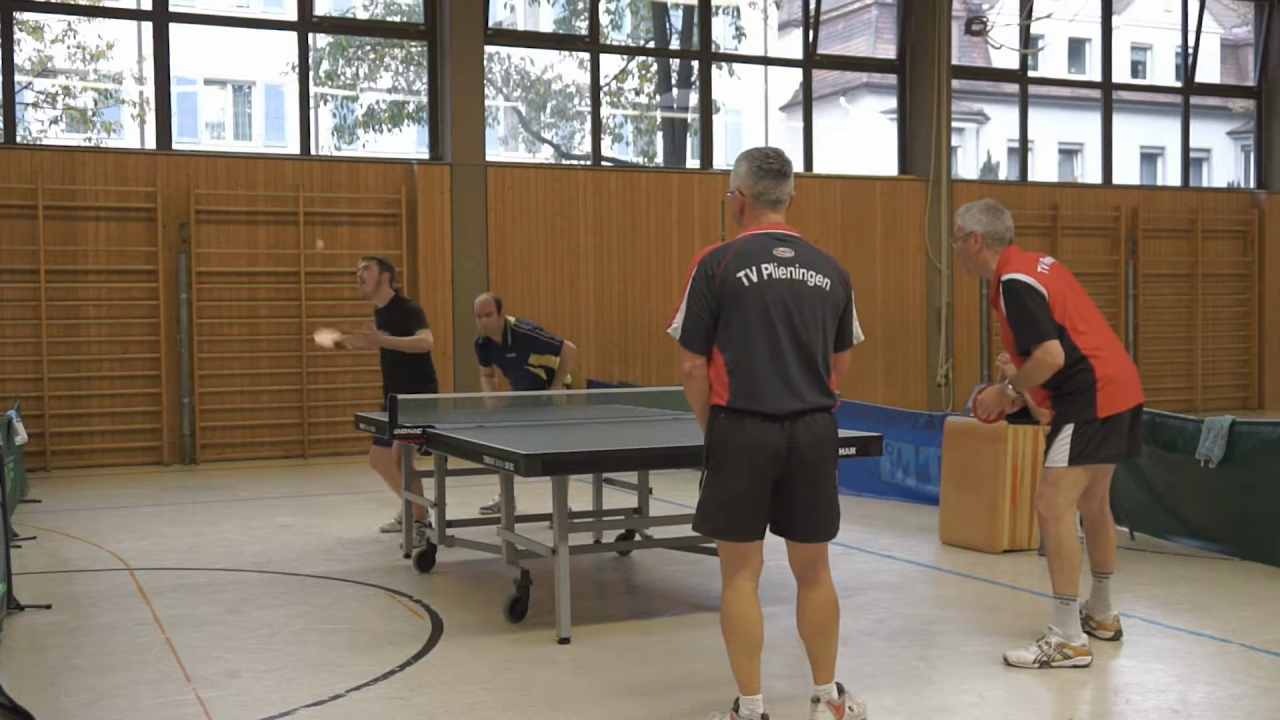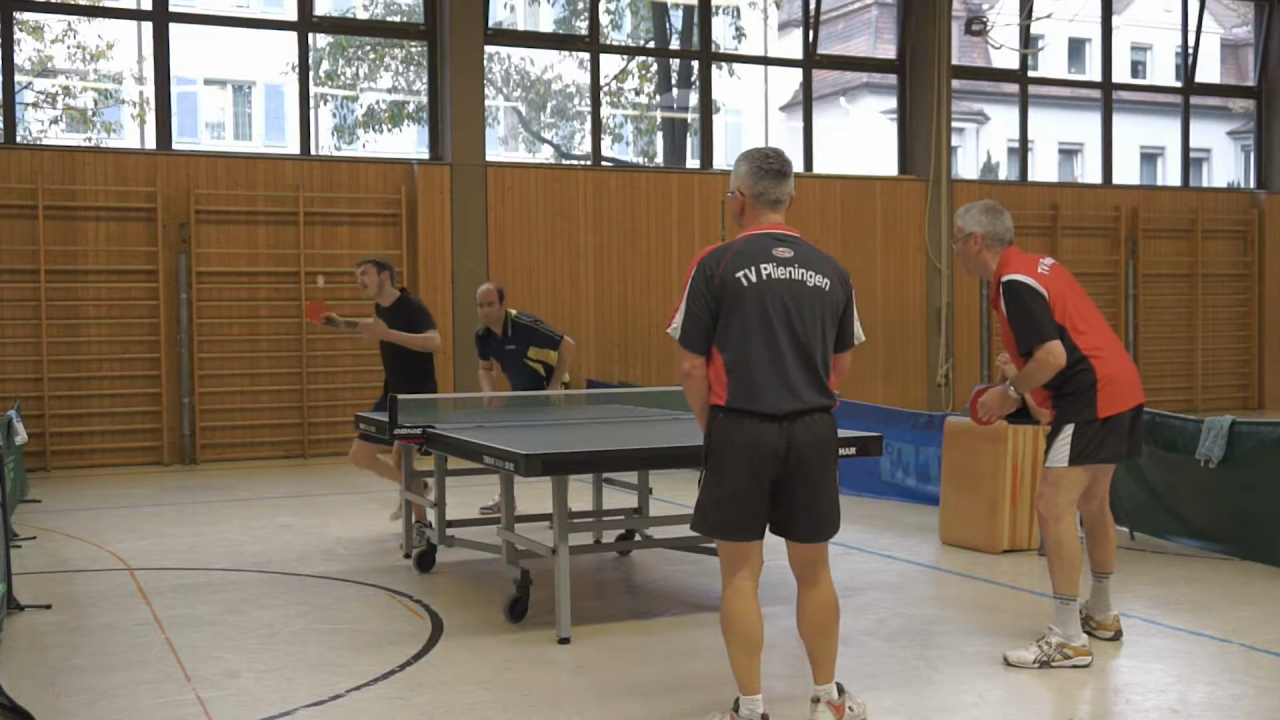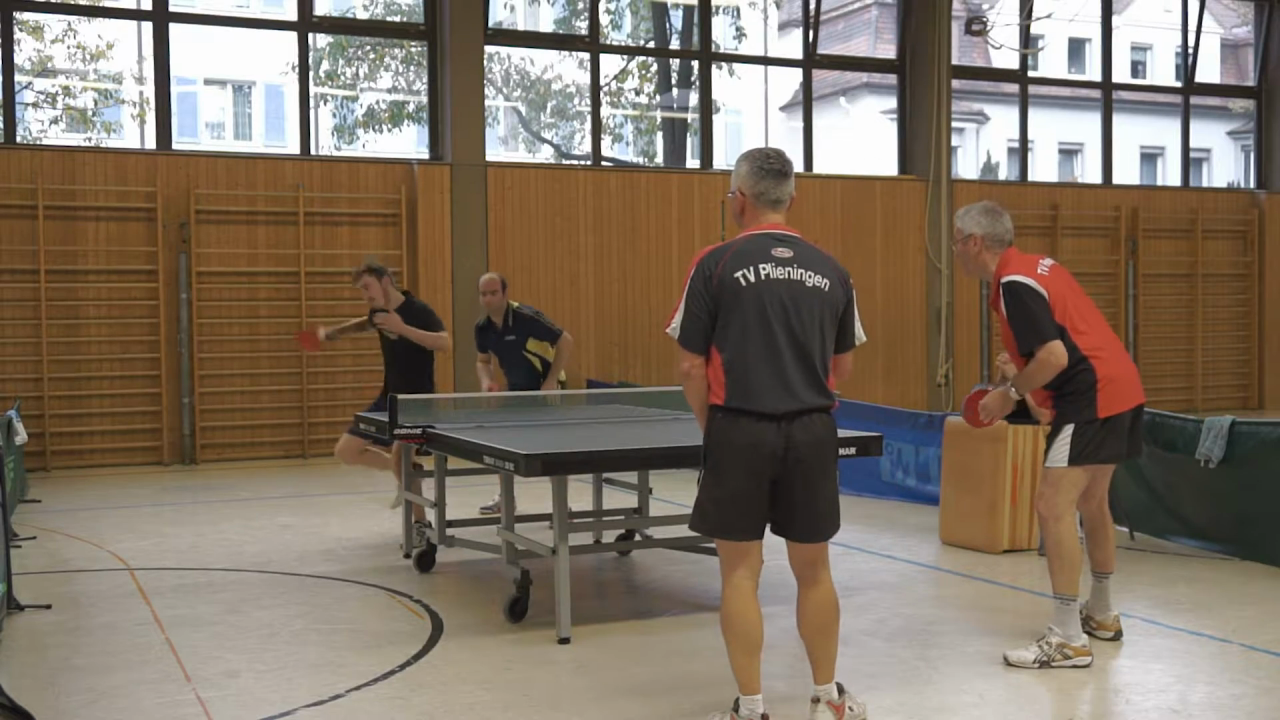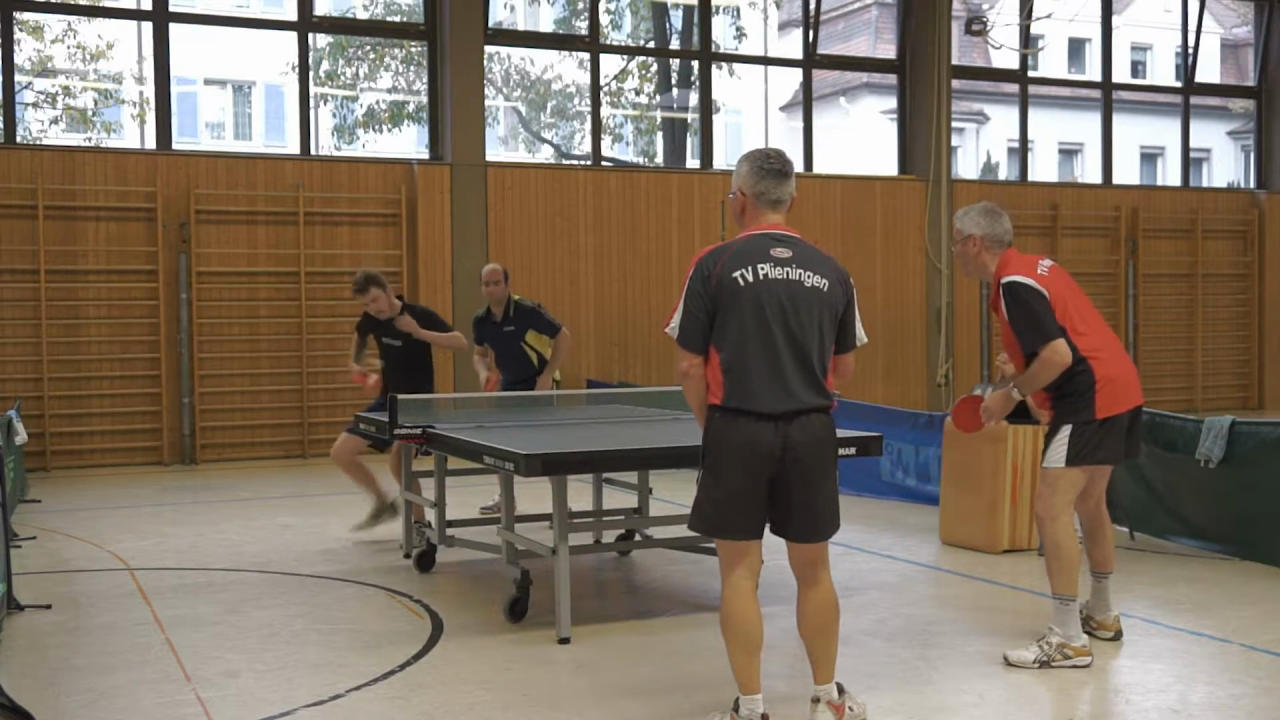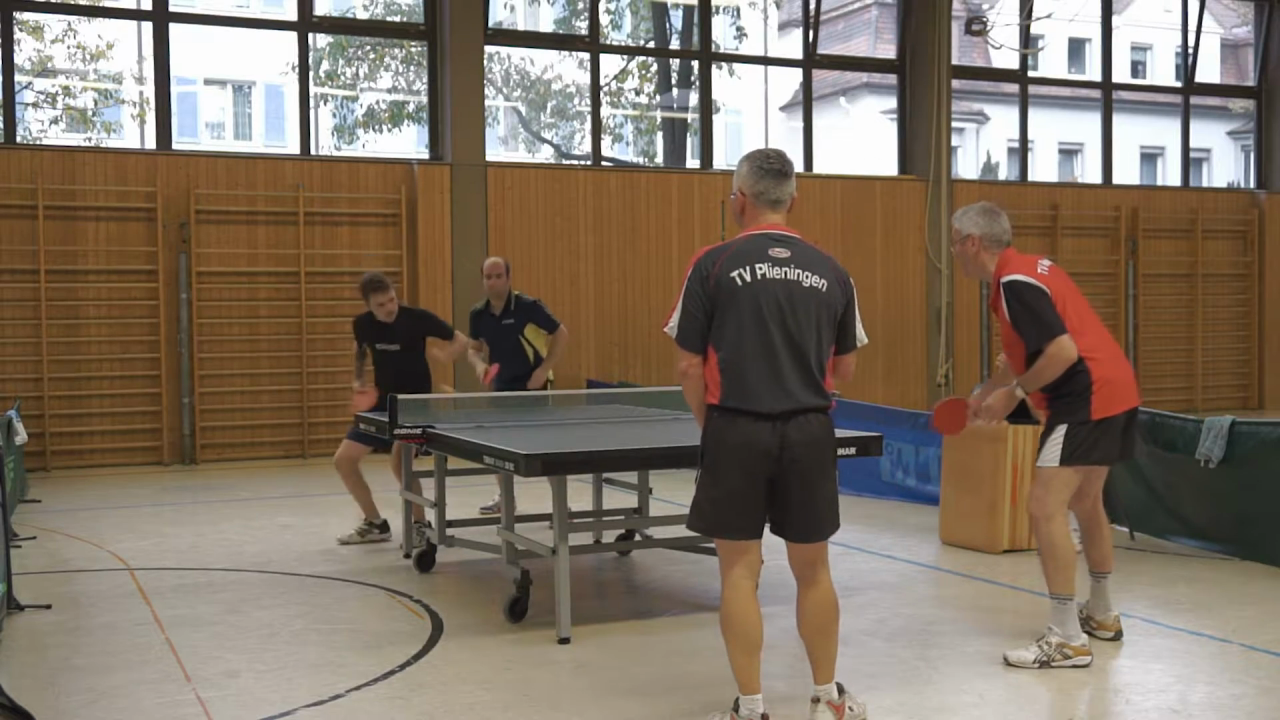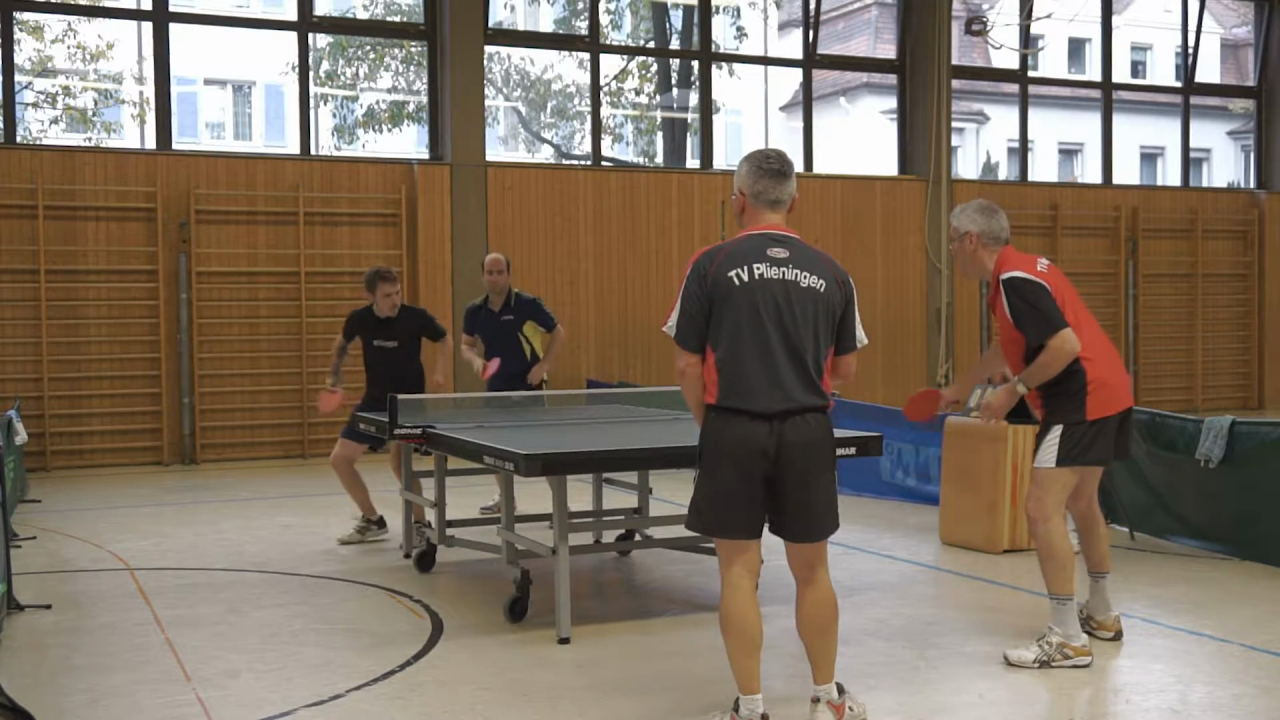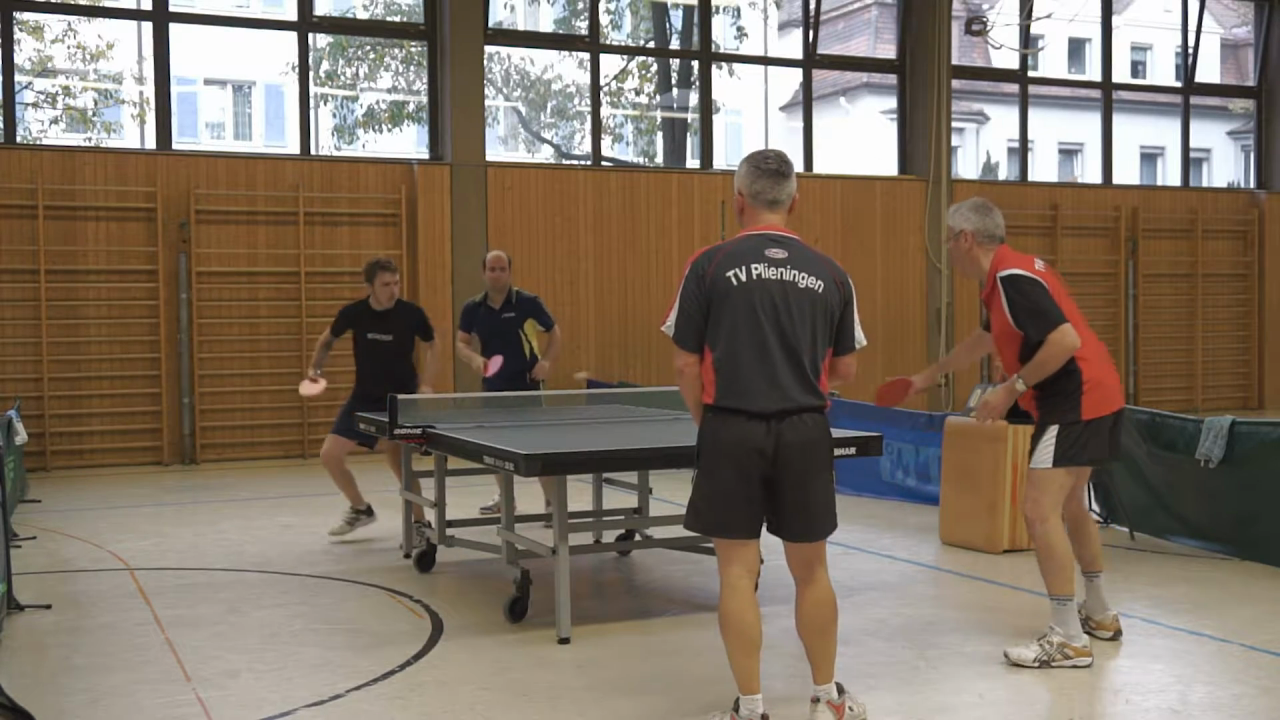
dt=0.1s
person 1, frame 1
left shoulder: (717, 264)
right shoulder: (831, 271)
left elbow: (693, 367)
right elbow: (840, 363)
left wrist: (711, 430)
left hip: (743, 432)
right hip: (814, 433)
left knee: (740, 576)
right knee: (814, 572)
person 1, frame 2
left shoulder: (717, 264)
right shoulder: (831, 271)
left elbow: (693, 367)
right elbow: (840, 364)
left wrist: (710, 430)
left hip: (742, 433)
right hip: (813, 433)
left knee: (740, 575)
right knee: (813, 572)
person 1, frame 3
left shoulder: (716, 264)
right shoulder: (831, 272)
left elbow: (692, 366)
right elbow: (841, 366)
left wrist: (711, 430)
left hip: (741, 433)
right hip: (811, 433)
left knee: (740, 575)
right knee: (813, 571)
person 1, frame 4
left shoulder: (715, 264)
right shoulder: (832, 272)
left elbow: (691, 366)
right elbow: (843, 366)
left wrist: (710, 429)
left hip: (740, 432)
right hip: (811, 433)
left knee: (739, 574)
right knee: (813, 571)
person 1, frame 5
left shoulder: (713, 265)
right shoulder: (831, 273)
left elbow: (690, 365)
right elbow: (844, 366)
left wrist: (710, 428)
left hip: (738, 433)
right hip: (808, 433)
left knee: (740, 574)
right knee: (813, 572)
person 1, frame 6
left shoulder: (711, 264)
right shoulder: (831, 273)
left elbow: (688, 364)
right elbow: (845, 367)
left wrist: (709, 427)
left hip: (736, 432)
right hip: (807, 433)
left knee: (739, 573)
right knee: (812, 572)
person 1, frame 7
left shoulder: (710, 265)
right shoulder: (830, 274)
left elbow: (685, 363)
right elbow: (845, 369)
left wrist: (707, 426)
left hip: (733, 432)
right hip: (804, 433)
left knee: (738, 574)
right knee: (811, 572)
person 2, frame 1
left shoulder: (1014, 282)
right shoulder: (1035, 264)
left elbow: (1049, 356)
left wrist: (1006, 391)
right wrist: (1019, 385)
left hip: (1091, 398)
right hip: (1116, 387)
left knee: (1053, 507)
right knee: (1091, 502)
left ankle: (1068, 639)
right ankle: (1101, 615)
person 2, frame 2
left shoulder: (1014, 284)
right shoulder: (1035, 264)
left elbow: (1051, 356)
left wrist: (1008, 393)
right wrist: (1019, 386)
left hip: (1091, 399)
right hip: (1117, 387)
left knee: (1053, 508)
right knee: (1091, 502)
left ankle: (1068, 639)
right ankle: (1101, 615)
person 2, frame 3
left shoulder: (1014, 284)
right shoulder: (1034, 265)
left elbow: (1054, 356)
left wrist: (1009, 394)
right wrist: (1017, 389)
left hip: (1092, 398)
right hip: (1117, 388)
left knee: (1053, 508)
right knee: (1091, 502)
left ankle: (1068, 639)
right ankle: (1101, 614)
person 2, frame 4
left shoulder: (1014, 285)
right shoulder: (1032, 266)
left elbow: (1058, 355)
left wrist: (1011, 395)
right wrist: (1012, 388)
left hip: (1090, 400)
right hip: (1116, 389)
left knee: (1050, 509)
right knee: (1089, 503)
left ankle: (1069, 639)
right ankle: (1102, 614)
person 2, frame 5
left shoulder: (1015, 284)
right shoulder: (1027, 270)
left elbow: (1064, 351)
right elbow: (1025, 348)
left wrist: (1012, 395)
right wrist: (986, 393)
left hip: (1088, 400)
right hip: (1111, 391)
left knee: (1045, 509)
right knee: (1085, 504)
left ankle: (1068, 639)
right ankle: (1101, 614)
person 2, frame 6
left shoulder: (1014, 281)
right shoulder: (1023, 268)
left elbow: (1066, 346)
right elbow: (1009, 346)
left wrist: (1014, 391)
right wrist: (959, 388)
left hip: (1082, 401)
right hip: (1104, 393)
left knee: (1042, 511)
right knee: (1081, 503)
left ankle: (1068, 639)
right ankle: (1101, 614)
person 2, frame 7
left shoulder: (1012, 280)
right shoulder: (1010, 276)
left elbow: (1066, 342)
right elbow: (982, 338)
left wrist: (1011, 389)
right wrist: (928, 377)
left hip: (1075, 401)
right hip: (1088, 396)
left knee: (1038, 511)
right knee: (1069, 504)
left ankle: (1068, 639)
right ankle: (1100, 615)
person 3, frame 1
left shoulder: (407, 308)
right shoulder: (379, 311)
left elbow: (426, 343)
left wrist: (384, 339)
right wrist: (364, 342)
left hip: (421, 397)
right hip: (394, 399)
left knee: (400, 458)
right knee: (378, 461)
left ankle: (421, 523)
right ankle: (411, 509)
person 3, frame 2
left shoulder: (412, 307)
right shoulder: (381, 308)
left elbow: (434, 342)
left wrist: (389, 334)
right wrist: (342, 323)
left hip: (418, 396)
right hip: (391, 396)
left knee: (400, 455)
right knee: (359, 456)
left ankle: (420, 523)
right ankle: (413, 486)
person 3, frame 3
left shoulder: (419, 310)
right shoulder: (376, 309)
left elbow: (445, 344)
right elbow: (366, 322)
left wrist: (404, 329)
right wrist: (333, 331)
left hip: (417, 398)
right hip: (388, 397)
left knee: (396, 455)
right knee: (345, 451)
left ankle: (420, 524)
person 3, frame 4
left shoulder: (420, 315)
right shoulder: (370, 318)
left elbow: (461, 342)
right elbow: (360, 335)
left wrist: (419, 332)
right wrist: (355, 362)
right hip: (386, 400)
left knee: (396, 460)
right knee: (340, 453)
left ankle: (420, 524)
right ankle: (384, 503)
person 3, frame 5
left shoulder: (420, 318)
right shoulder: (363, 323)
left elbow: (460, 341)
left wrist: (445, 356)
right wrist: (358, 377)
right hip: (383, 405)
left knee: (398, 461)
right knee: (343, 460)
left ankle: (421, 525)
right ankle: (375, 524)
person 3, frame 6
left shoulder: (415, 316)
right shoulder: (358, 318)
left elbow: (445, 339)
right elbow: (342, 342)
left wrist: (440, 373)
right wrist: (333, 375)
right hip: (373, 402)
left knee: (397, 460)
right knee: (339, 460)
left ankle: (420, 524)
right ankle: (373, 520)
person 3, frame 7
left shoulder: (412, 313)
right shoulder: (353, 312)
left elbow: (432, 344)
right elbow: (328, 337)
left wrist: (426, 384)
right wrist: (315, 367)
left hip: (401, 398)
right hip: (362, 398)
left knee: (396, 457)
right knee: (330, 455)
left ankle: (420, 524)
right ankle: (361, 510)
person 4, frame 1
left shoulder: (526, 333)
right shoulder: (482, 343)
left elbow: (570, 350)
right elbow: (487, 375)
left wrist: (556, 389)
left hip: (550, 389)
right hip: (522, 392)
person 4, frame 2
left shoulder: (526, 325)
right shoulder: (482, 335)
left elbow: (568, 346)
right elbow: (485, 369)
left wrist: (554, 387)
right wrist: (489, 392)
left hip: (548, 387)
right hip: (520, 390)
person 4, frame 3
left shoulder: (528, 318)
right shoulder: (482, 327)
left elbow: (566, 342)
right elbow: (483, 361)
left wrist: (551, 381)
right wrist: (486, 381)
left hip: (543, 387)
right hip: (516, 388)
person 4, frame 4
left shoulder: (528, 310)
right shoulder: (480, 320)
left elbow: (564, 337)
right elbow: (480, 354)
left wrist: (548, 376)
right wrist: (483, 372)
left hip: (538, 384)
right hip: (510, 386)
person 4, frame 5
left shoulder: (529, 306)
right shoulder: (478, 314)
left elbow: (560, 334)
right elbow: (474, 349)
left wrist: (545, 368)
right wrist: (479, 364)
left hip: (532, 385)
right hip: (502, 386)
right ankle: (505, 497)
person 4, frame 6
left shoulder: (528, 304)
right shoulder: (474, 310)
left elbow: (558, 333)
right elbow: (466, 345)
left wrist: (543, 365)
right wrist: (475, 360)
left hip: (528, 383)
right hip: (496, 385)
person 4, frame 7
left shoulder: (528, 303)
right shoulder: (472, 308)
left elbow: (554, 333)
right elbow: (461, 344)
left wrist: (545, 361)
right wrist: (474, 358)
left hip: (526, 384)
right hip: (492, 385)
left ankle: (551, 503)
right ankle: (504, 497)
